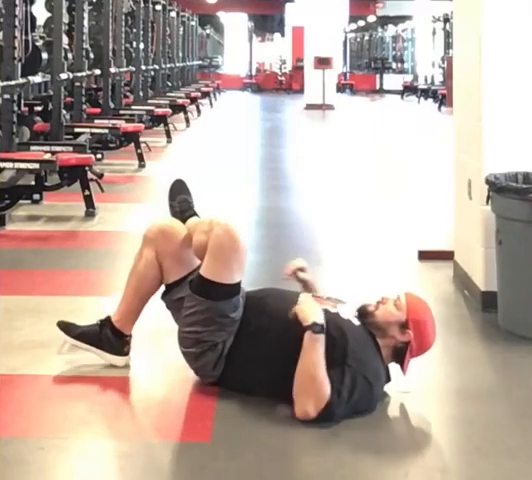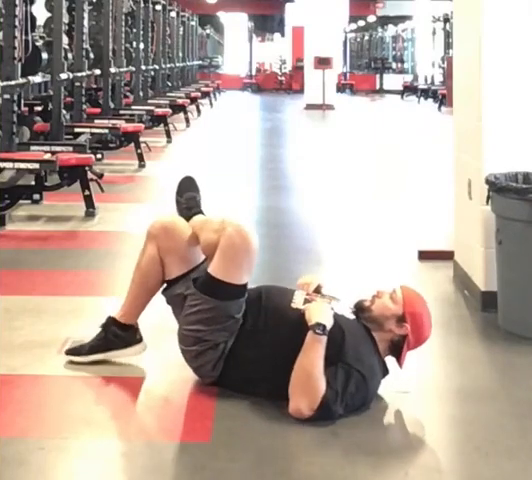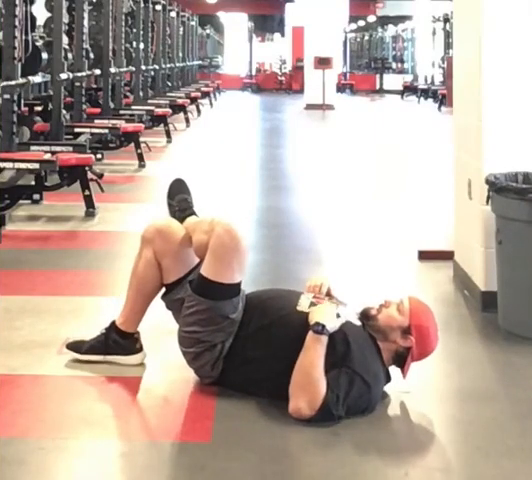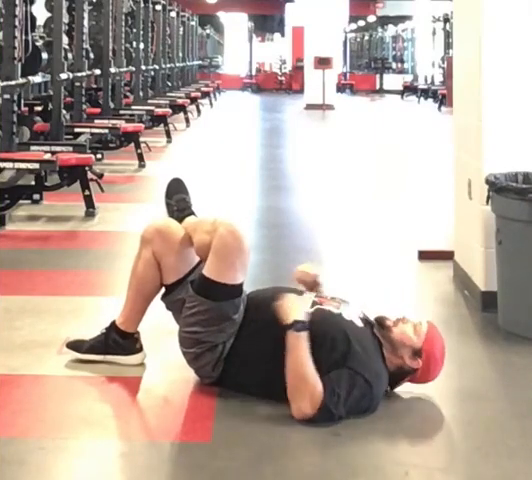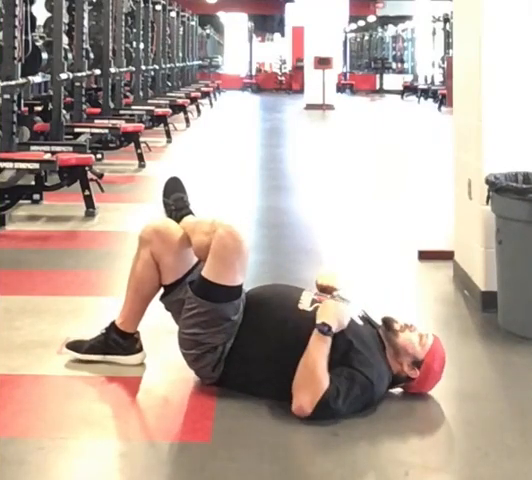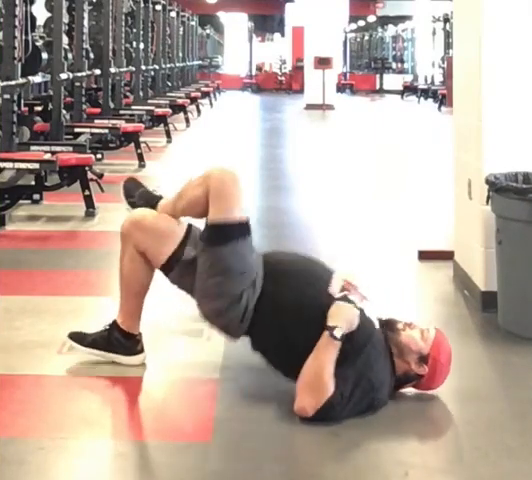
dt=0.5s
person 1, frame 1
left shoulder: (366, 374)
right shoulder: (359, 333)
left elbow: (308, 407)
left wrist: (313, 327)
right wrist: (310, 291)
left hip: (216, 348)
right hip: (240, 318)
left knee: (224, 236)
right knee: (160, 235)
left ankle: (191, 222)
right ankle: (114, 335)
person 1, frame 2
left shoulder: (362, 370)
right shoulder: (356, 331)
left elbow: (302, 406)
left wrist: (319, 328)
right wrist: (312, 295)
left hip: (213, 348)
right hip: (236, 320)
left knee: (235, 235)
right knee: (163, 231)
left ankle: (195, 220)
right ankle: (121, 331)
person 1, frame 3
left shoulder: (364, 377)
right shoulder: (360, 333)
left elbow: (302, 405)
left wrist: (321, 329)
right wrist: (320, 296)
left hip: (215, 350)
right hip: (237, 319)
left knee: (224, 235)
right knee: (157, 235)
left ankle: (189, 221)
right ankle: (122, 338)
person 1, frame 4
left shoulder: (368, 377)
right shoulder: (363, 327)
left elbow: (304, 406)
left wrist: (295, 324)
right wrist: (311, 290)
left hip: (216, 349)
right hip: (239, 320)
left knee: (228, 236)
right knee: (157, 234)
left ankle: (187, 220)
right ankle: (122, 338)
person 1, frame 5
left shoulder: (369, 375)
right shoulder: (366, 327)
left elbow: (305, 403)
left wrist: (327, 328)
right wrist: (328, 297)
left hip: (216, 350)
right hip: (230, 317)
left knee: (227, 239)
right knee: (156, 234)
left ankle: (186, 220)
right ankle: (122, 338)
person 1, frame 6
left shoulder: (373, 377)
right shoulder: (376, 335)
left elbow: (308, 405)
left wrist: (335, 330)
right wrist: (346, 287)
left hip: (237, 294)
right hip: (258, 277)
left knee: (223, 180)
right knee: (136, 227)
left ankle: (160, 208)
right ankle: (124, 337)
